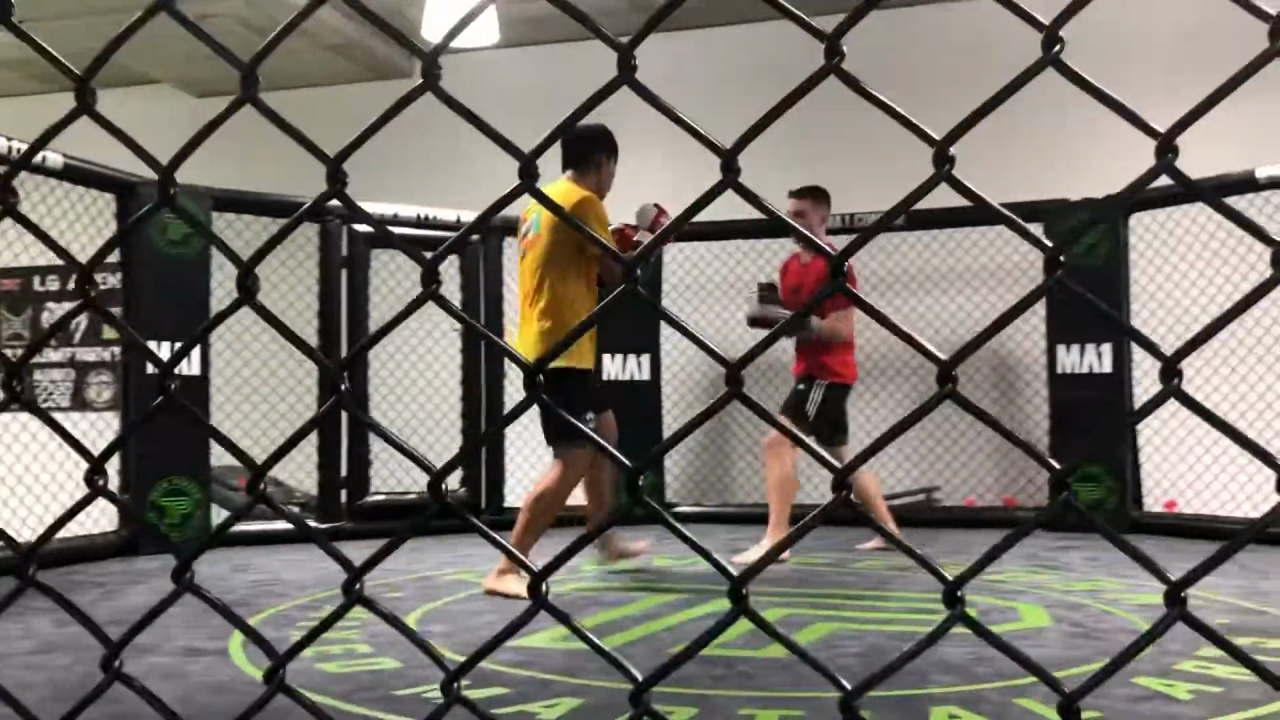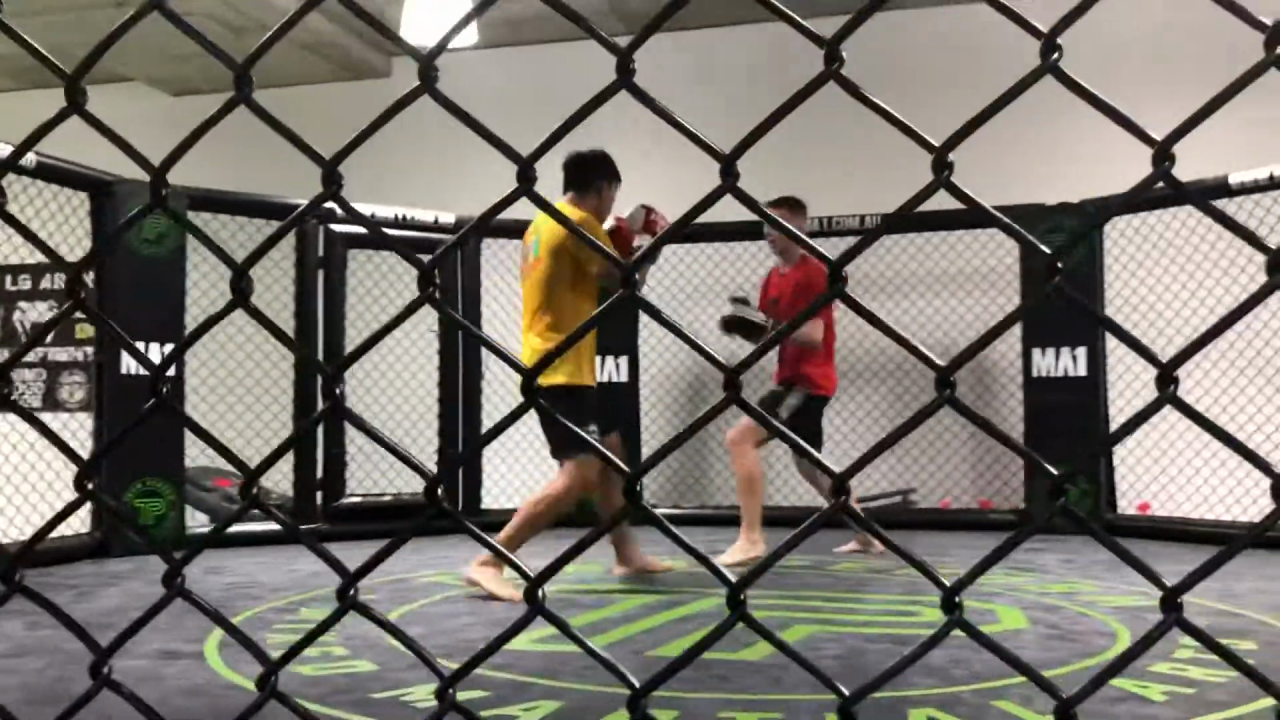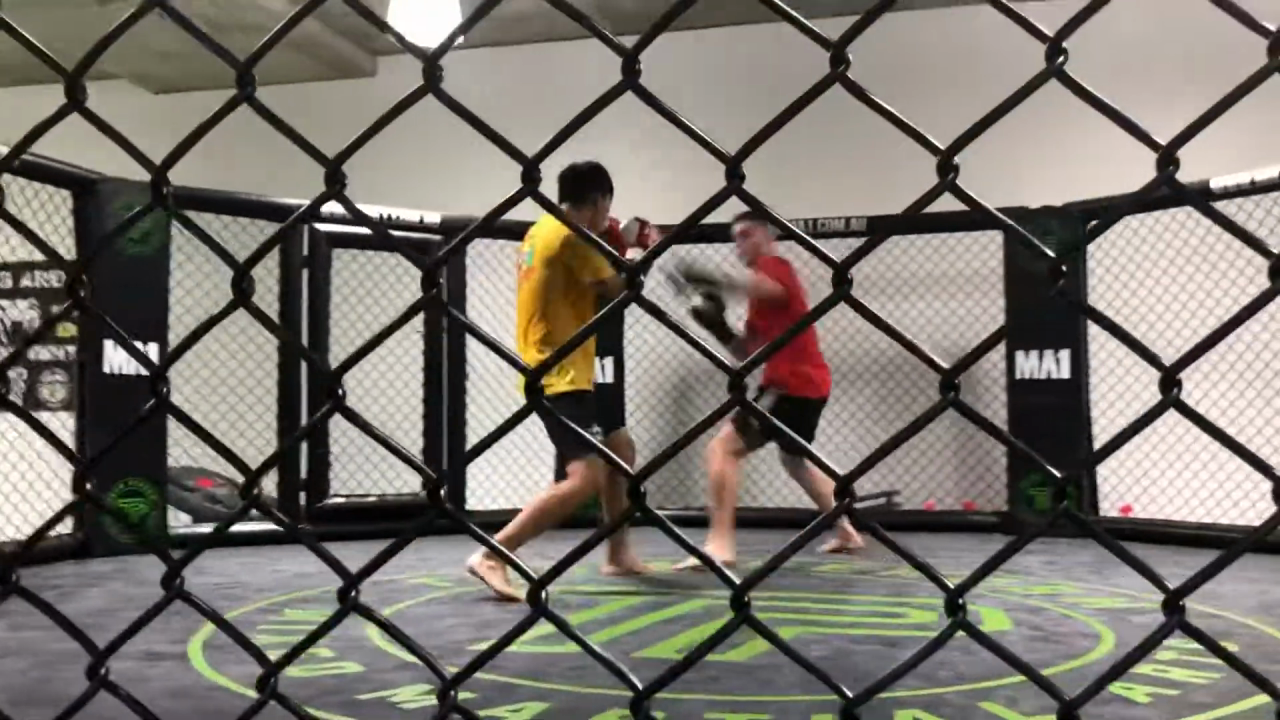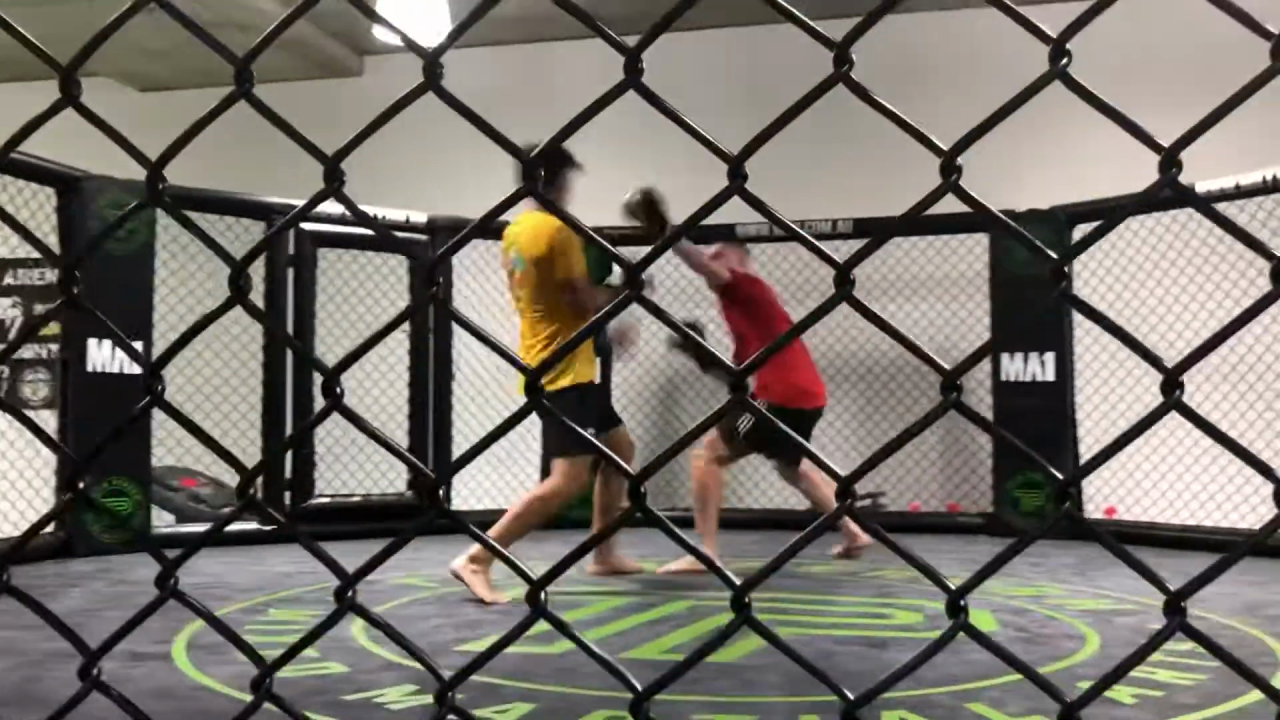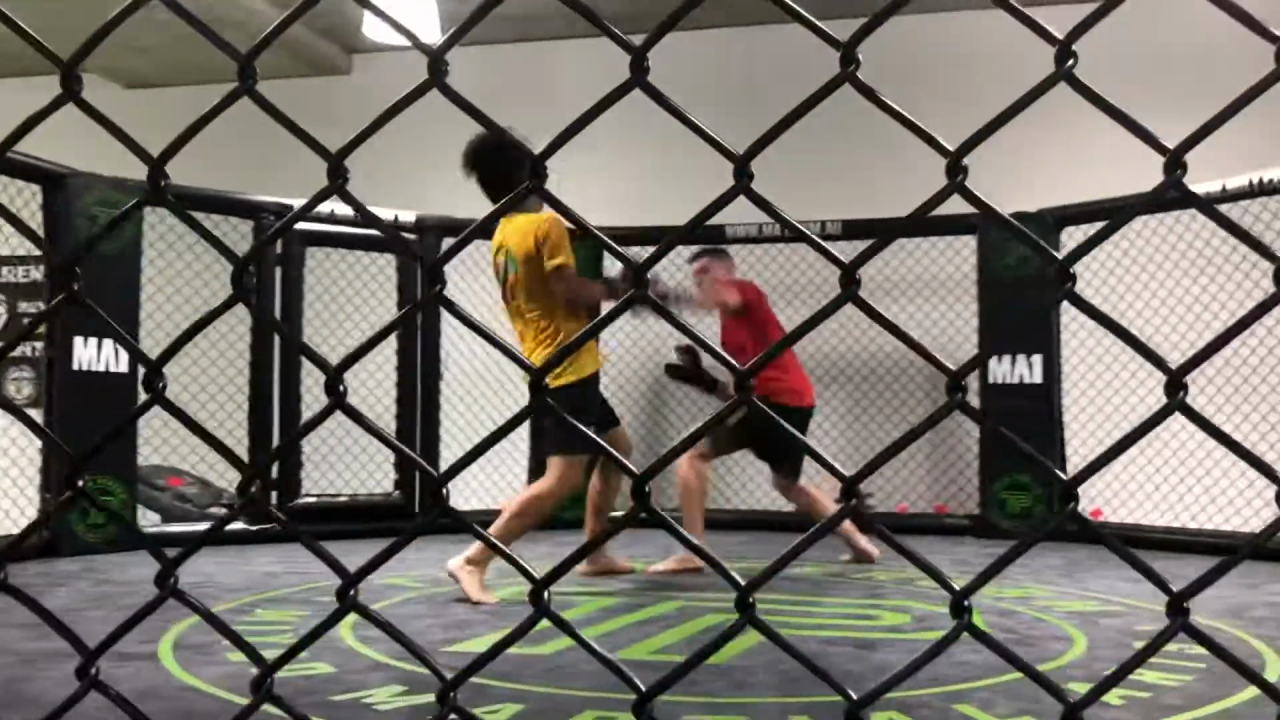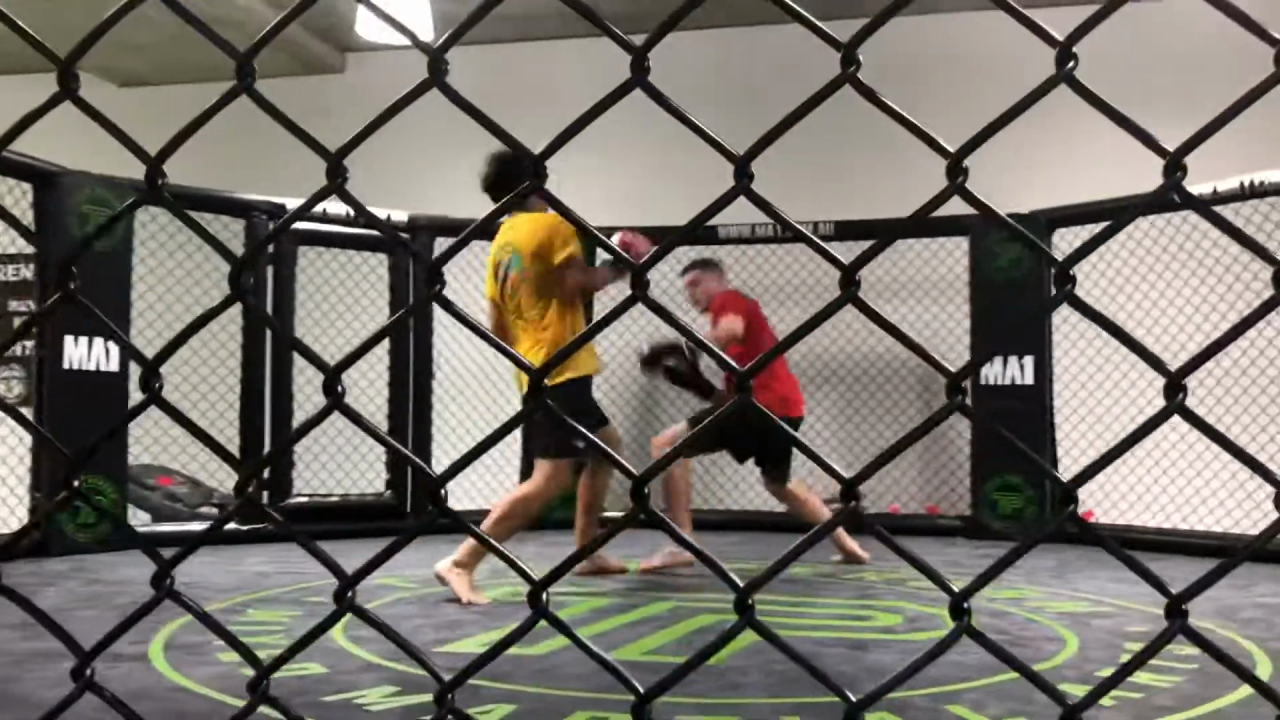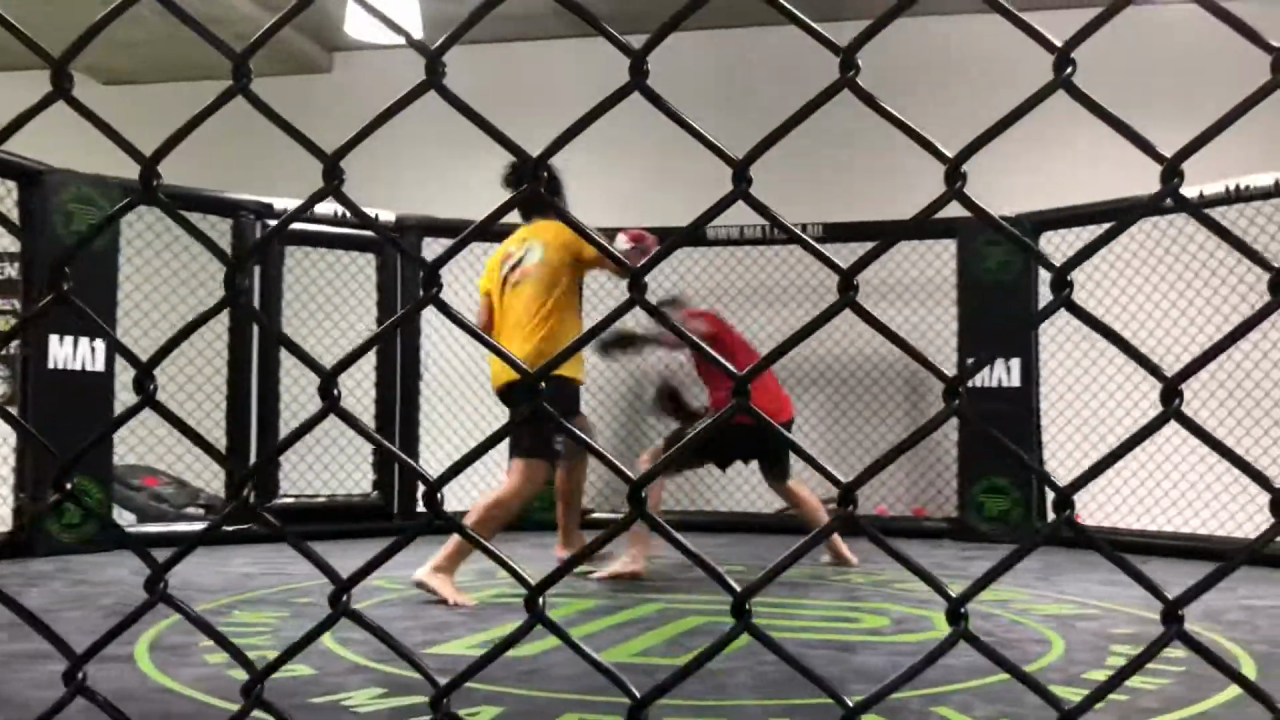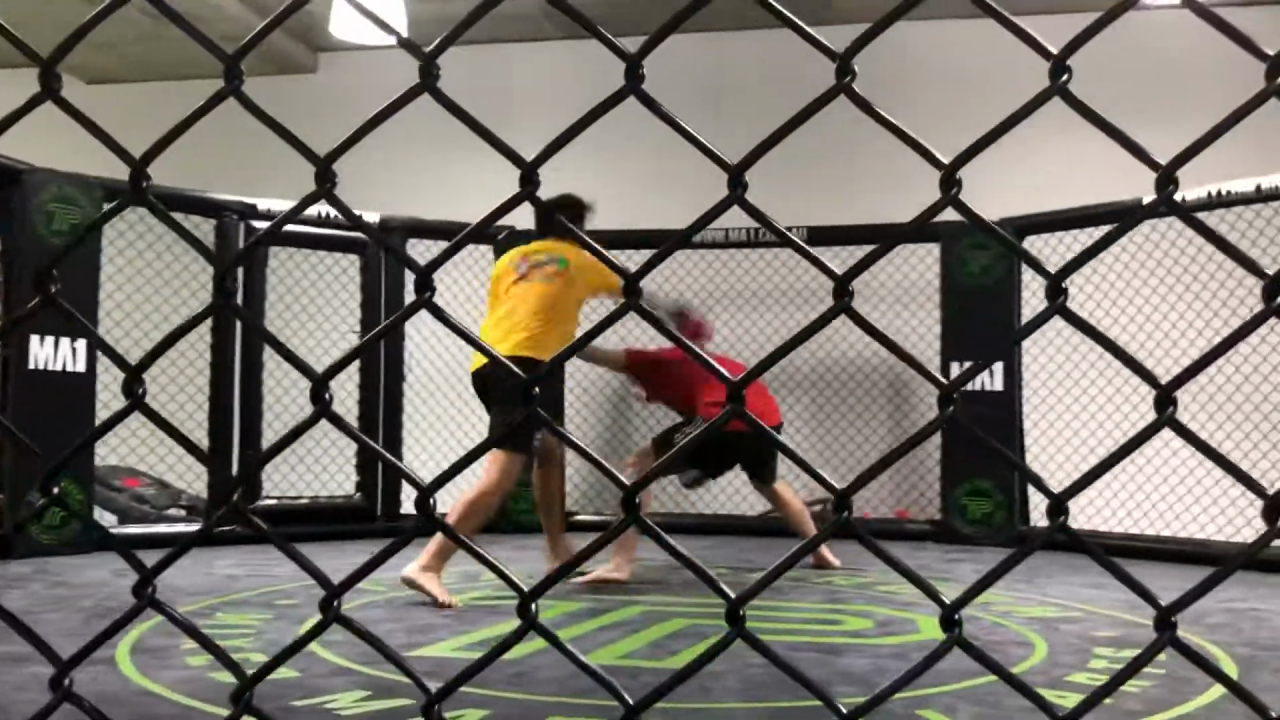
dt=0.1s
person 1, frame 1
left shoulder: (538, 202)
right shoulder: (582, 201)
right elbow: (615, 272)
left wrist: (614, 252)
left hip: (545, 347)
right hip: (559, 352)
left knee: (605, 433)
right knee: (573, 463)
left ankle: (605, 539)
right ankle: (506, 569)
person 1, frame 2
left shoulder: (542, 225)
right shoulder: (577, 224)
right elbow: (615, 284)
left wrist: (608, 246)
left hip: (562, 367)
right hip: (560, 371)
left knee: (611, 453)
right knee: (577, 476)
left ankle: (627, 554)
right ankle: (487, 563)
person 1, frame 3
left shoulder: (539, 231)
right shoulder: (572, 234)
right elbow: (612, 293)
left wrist: (603, 257)
left hip: (565, 373)
right hip: (562, 376)
right knee: (585, 479)
left ankle: (618, 554)
right ankle: (490, 556)
person 1, frame 4
left shoulder: (516, 232)
right shoulder: (556, 230)
right elbow: (583, 301)
left wrist: (607, 333)
right wrist: (617, 293)
left hip: (565, 373)
right hip: (563, 374)
left knee: (620, 448)
right knee: (568, 479)
left ankle: (603, 553)
right ankle: (475, 561)
person 1, frame 5
left shoulder: (502, 239)
right shoulder: (546, 225)
right elbow: (570, 292)
right wrist: (617, 286)
left hip: (561, 369)
right hip: (567, 369)
left knee: (617, 447)
right knee: (563, 477)
left ankle: (596, 555)
right ankle: (472, 560)
person 1, frame 6
left shoulder: (500, 245)
right shoulder: (549, 224)
left elbow: (495, 324)
right elbow: (579, 281)
right wrist: (621, 265)
left hip: (534, 369)
right hip: (562, 372)
left knee: (606, 444)
right knee: (550, 479)
left ankle: (587, 553)
right ankle: (459, 563)
person 1, frame 7
left shoulder: (502, 251)
right shoulder: (566, 233)
left elbow: (483, 325)
right elbow: (623, 266)
right wrist: (636, 251)
left hip: (509, 372)
right hip: (545, 372)
left knee: (578, 437)
right knee: (526, 477)
left ankle: (571, 542)
right ankle: (440, 566)
person 1, frame 8
left shoulder: (511, 260)
right shoulder: (584, 260)
right elbow: (641, 299)
left hip: (490, 366)
right hip: (523, 366)
left knee: (549, 449)
right knee: (502, 470)
left ankle: (558, 552)
right ankle: (425, 565)
person 2, frame 1
left shoulder: (833, 265)
right shoulder: (790, 265)
left elbow: (841, 330)
right elbow: (789, 318)
left wrist: (786, 319)
right wrist: (770, 312)
left hip: (828, 372)
right hip: (813, 371)
left knee: (777, 442)
right knee: (839, 456)
left ankle: (774, 539)
right ankle: (888, 531)
person 2, frame 2
left shoulder: (812, 273)
right shoulder: (773, 277)
left elbow: (812, 337)
right elbow: (769, 331)
left wrist: (760, 323)
right wrist: (750, 322)
left hip: (807, 381)
right hip: (805, 381)
left knee: (740, 438)
right knee: (807, 463)
left ankle: (750, 540)
right ankle: (866, 536)
person 2, frame 3
left shoulder: (777, 270)
right shoulder: (755, 282)
left elbow: (761, 287)
right elbow: (748, 350)
left wrist: (709, 278)
right wrist: (718, 326)
left hip: (793, 384)
right hip: (811, 384)
left knee: (722, 449)
right knee: (796, 461)
left ankle: (719, 545)
right ankle: (847, 533)
person 2, frame 4
left shoulder: (746, 285)
right shoulder: (747, 301)
left elbow: (709, 269)
left wrist: (660, 225)
left hip: (783, 396)
right hip: (809, 397)
left knee: (708, 457)
right knee: (790, 466)
left ankle: (705, 552)
right ankle: (853, 533)
person 2, frame 5
left shoulder: (743, 290)
right shoulder: (733, 326)
left elbow: (722, 298)
right wrist: (702, 379)
left hip: (773, 396)
right hip: (796, 398)
left knee: (690, 457)
right knee: (787, 482)
left ankle: (693, 552)
right ankle: (857, 542)
person 2, frame 6
left shoulder: (732, 300)
right shoulder: (737, 311)
left elbow: (731, 332)
right elbow: (730, 395)
left wrist: (681, 352)
right wrist: (696, 383)
left hip: (758, 404)
right hip: (787, 409)
left knee: (664, 446)
right knee: (779, 485)
left ankle: (681, 546)
right ankle: (847, 545)
person 2, frame 7
left shoulder: (701, 322)
left elbow: (688, 332)
left wrist: (636, 337)
right wrist: (684, 412)
left hip: (741, 417)
right hip: (779, 411)
left knee: (650, 464)
right knee: (781, 482)
left ankle: (635, 556)
right ankle: (838, 549)
person 2, frame 8
left shoulder: (656, 362)
left hip: (725, 419)
right hip: (768, 416)
left knee: (637, 468)
right knee: (767, 483)
left ankle: (620, 564)
right ankle: (822, 553)
